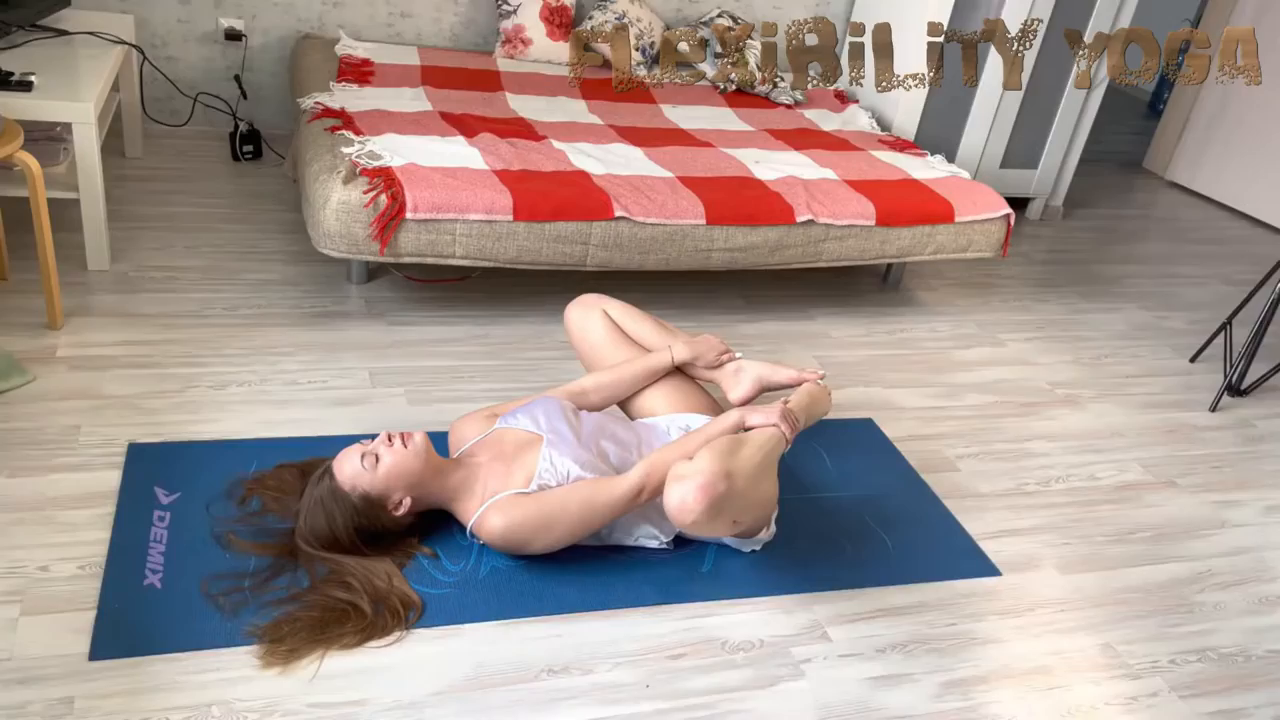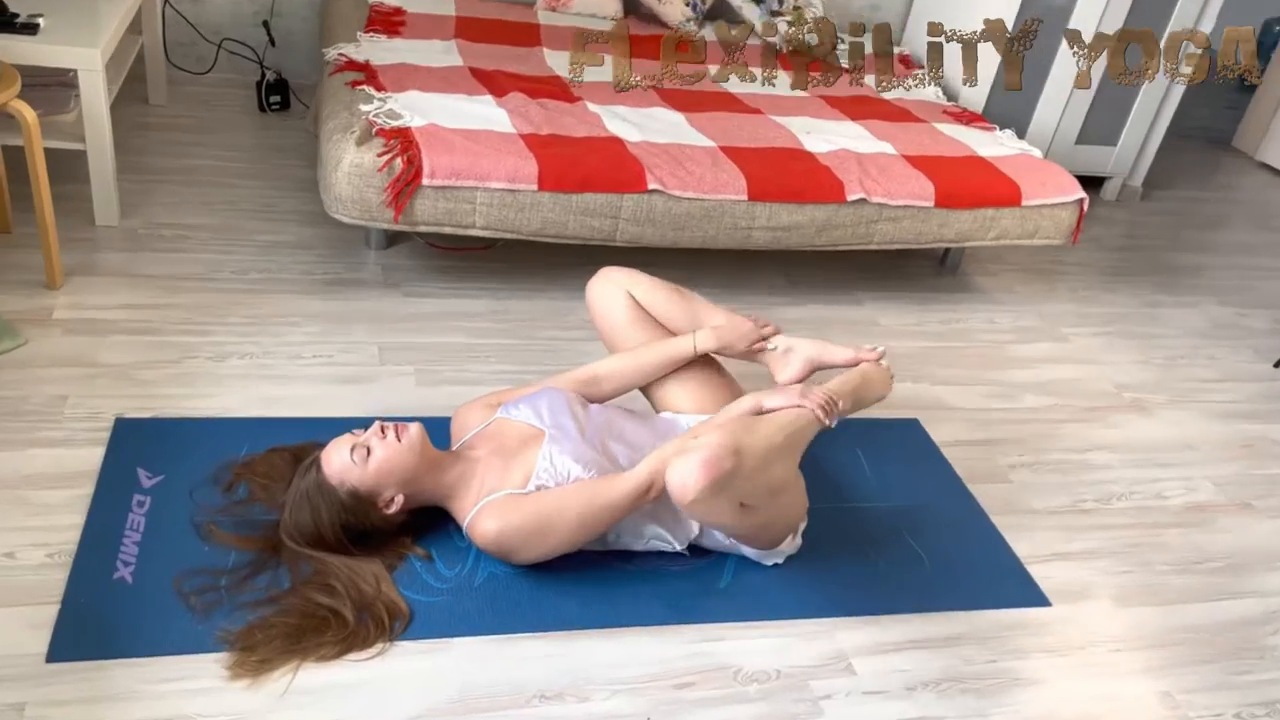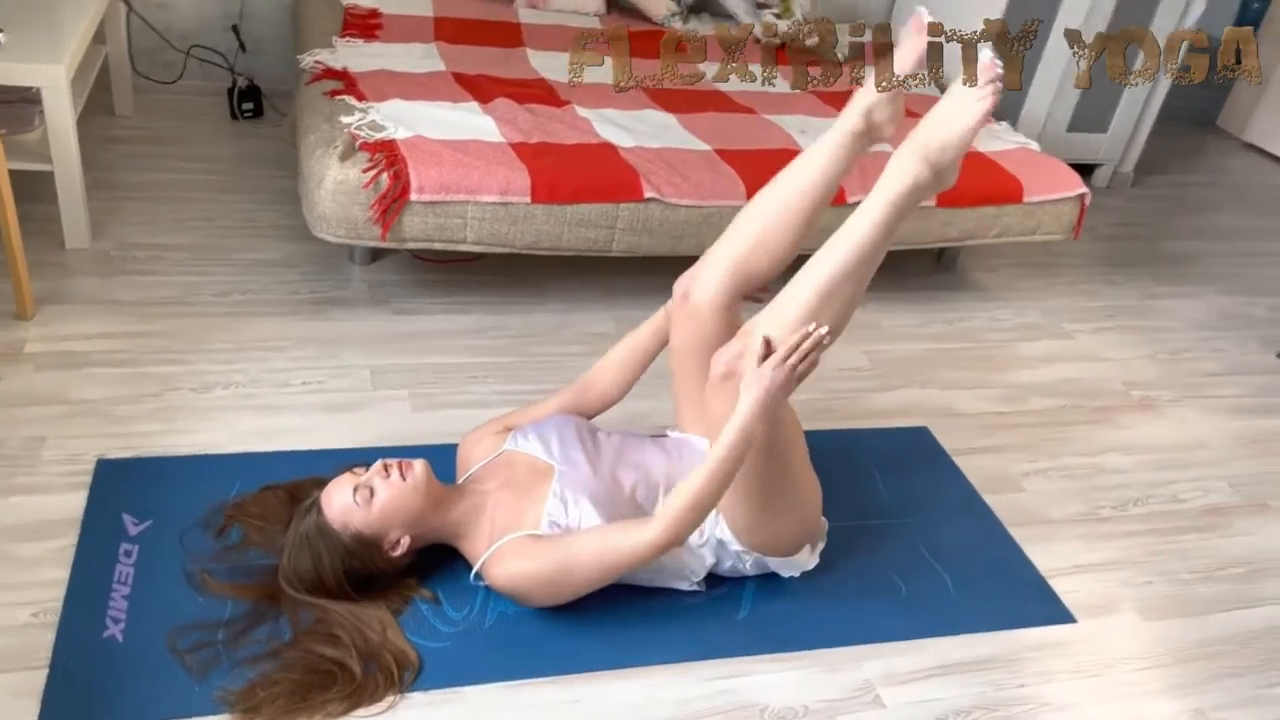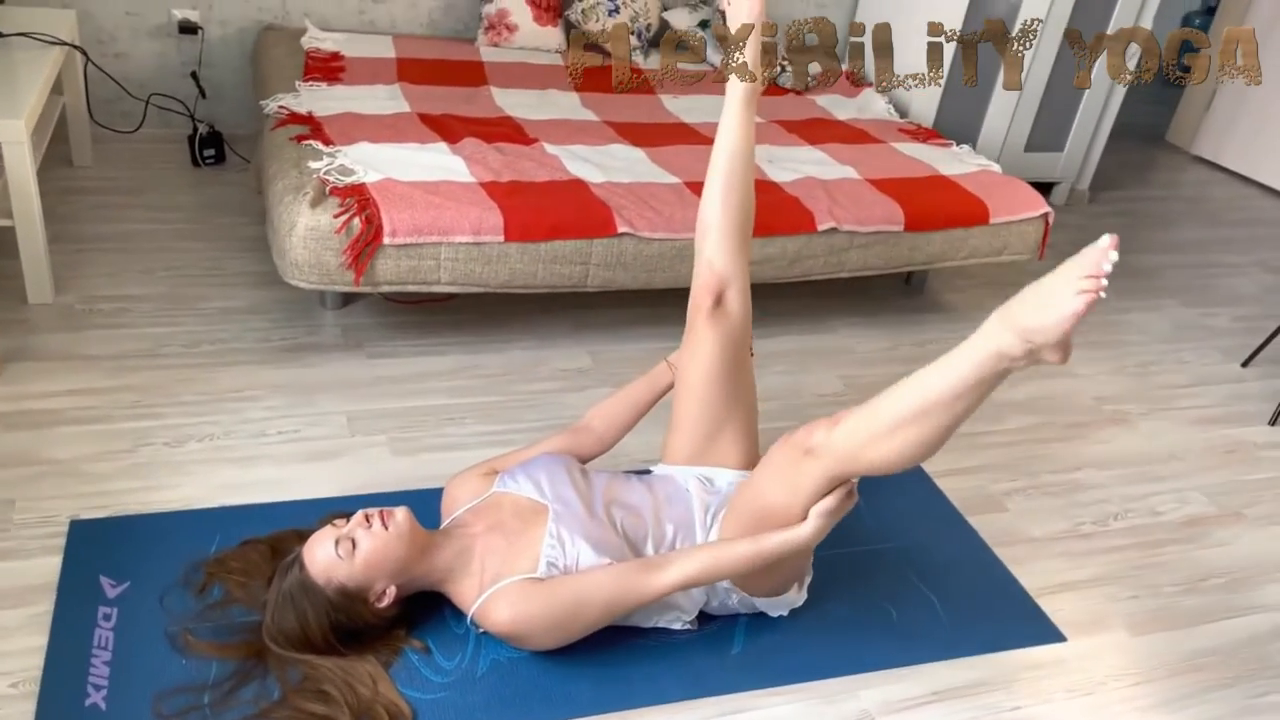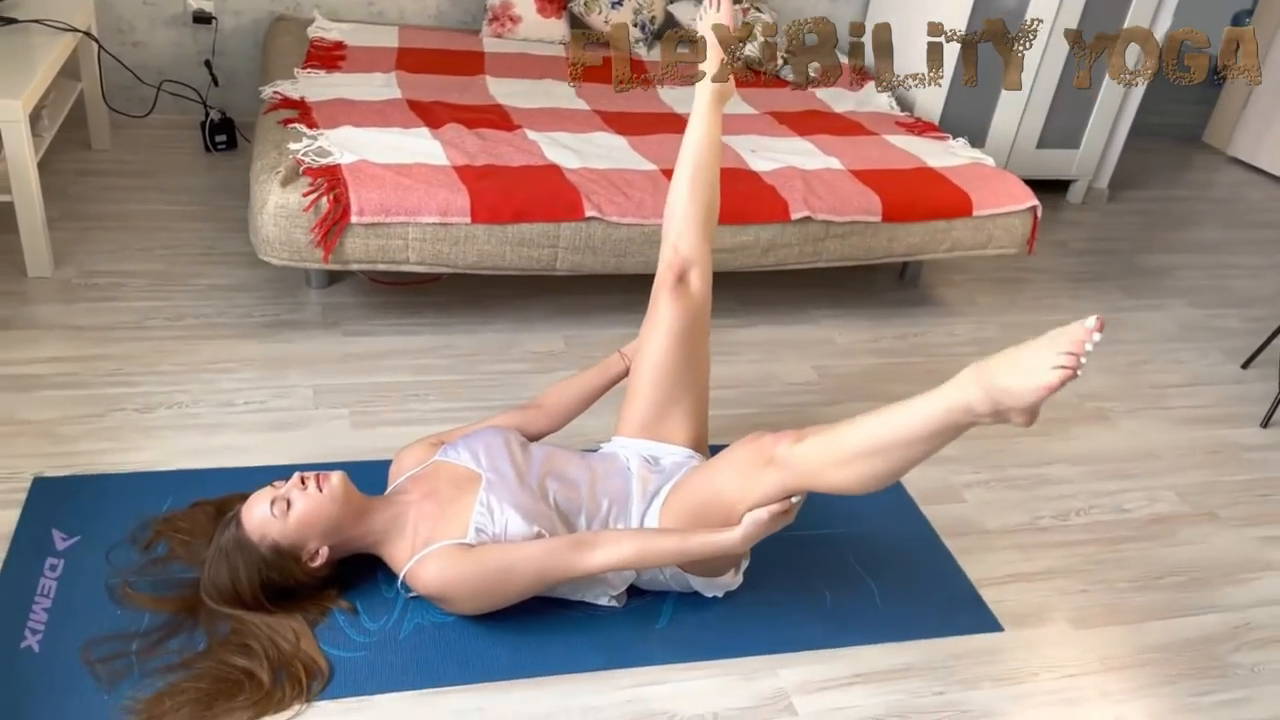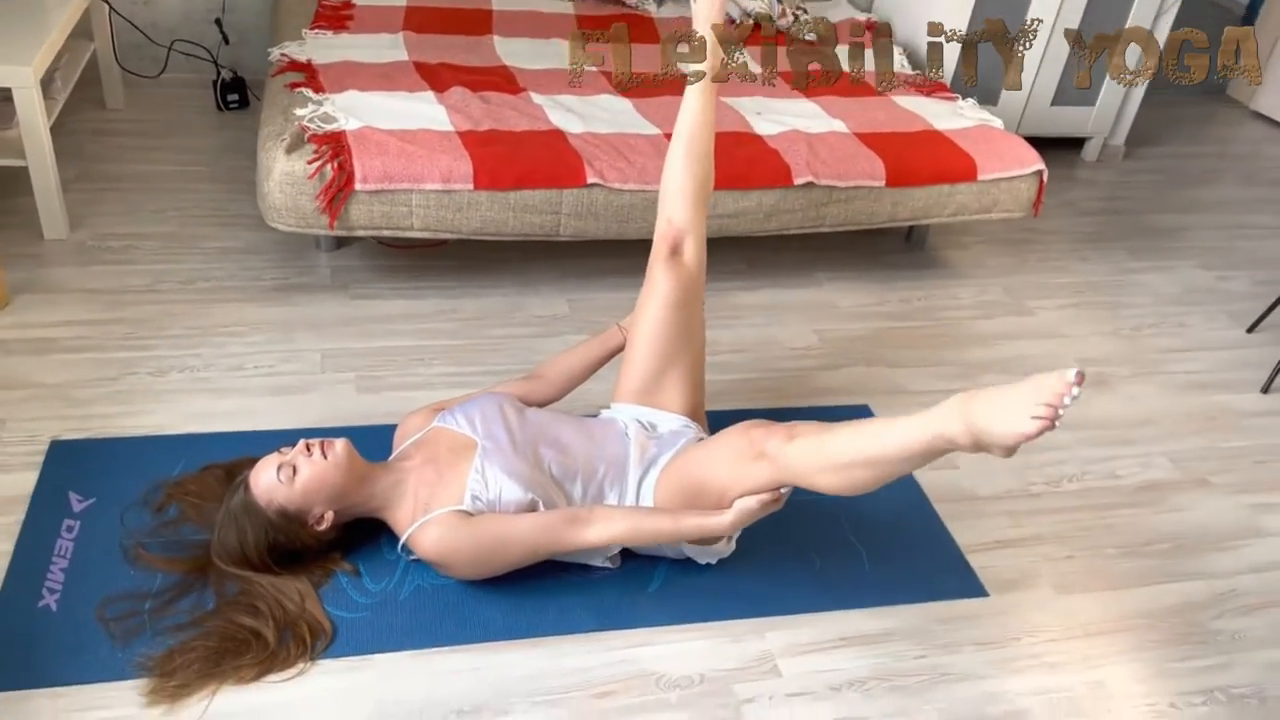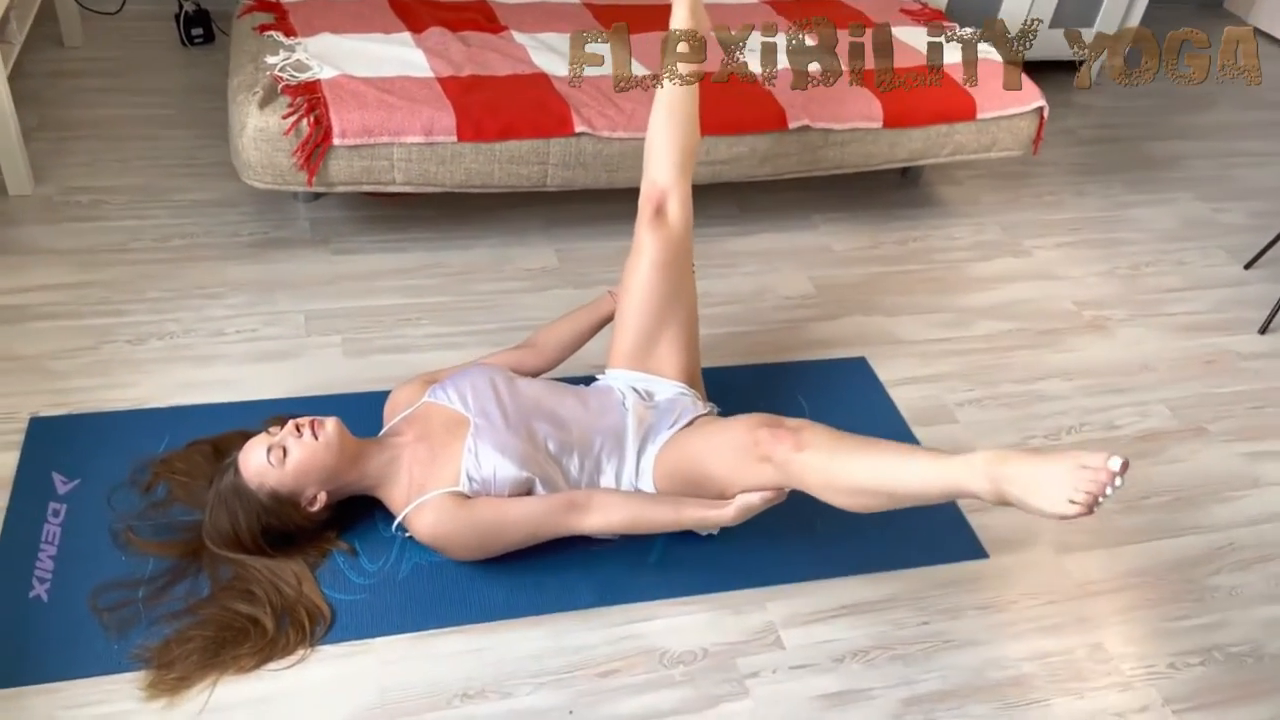
dt=0.7s
person 1, frame 1
left shoulder: (469, 431)
right shoulder: (499, 520)
left elbow: (577, 395)
right elbow: (636, 484)
left wrist: (676, 352)
right wrist: (731, 420)
left hip: (683, 434)
left knee: (588, 311)
right knee: (697, 491)
left ankle: (736, 376)
right ankle: (795, 412)
person 1, frame 2
left shoulder: (472, 420)
right shoulder: (497, 523)
left elbow: (592, 383)
right elbow: (644, 484)
left wrist: (705, 340)
right wrist: (748, 406)
left hip: (719, 435)
right hip: (754, 515)
left knee: (611, 285)
right knee: (702, 471)
left ankle: (786, 356)
right ankle: (842, 394)
person 1, frame 3
left shoulder: (481, 451)
right shoulder: (511, 565)
left elbow: (591, 389)
right elbow: (662, 531)
left wrist: (681, 316)
right wrist: (749, 417)
left hip: (706, 459)
right hip: (758, 536)
left knee: (706, 290)
right knee: (737, 364)
left ankle: (871, 114)
right ankle: (914, 169)
person 1, frame 4
left shoulder: (466, 491)
right shoulder: (504, 609)
left elbow: (580, 436)
right elbow: (664, 579)
left wrist: (677, 364)
right wrist: (793, 538)
left hip: (692, 490)
right hip: (742, 559)
left knee: (716, 296)
right knee: (821, 445)
right ankle: (1010, 335)
person 1, frame 5
left shoulder: (410, 464)
right shoulder: (437, 573)
left elbow: (529, 419)
right elbow: (591, 557)
left wrist: (627, 357)
right wrist: (734, 534)
left hip: (638, 467)
right hip: (670, 527)
left knee: (681, 273)
right knee: (777, 455)
right ankle: (980, 390)
person 1, frame 6
left shoulder: (413, 428)
right shoulder: (436, 538)
left elbow: (530, 386)
right elbow: (577, 528)
left wrist: (622, 330)
right wrist: (718, 520)
left hip: (638, 428)
right hip: (660, 493)
left knee: (677, 243)
right knee: (770, 445)
right ankle: (965, 419)
person 1, frame 7
left shoulder: (407, 400)
right shoulder: (432, 518)
left elbow: (520, 363)
right elbow: (578, 512)
left wrist: (619, 296)
right wrist: (722, 514)
left hip: (636, 395)
right hip: (654, 459)
left knee: (662, 203)
right knee: (774, 440)
right ankle: (999, 473)
